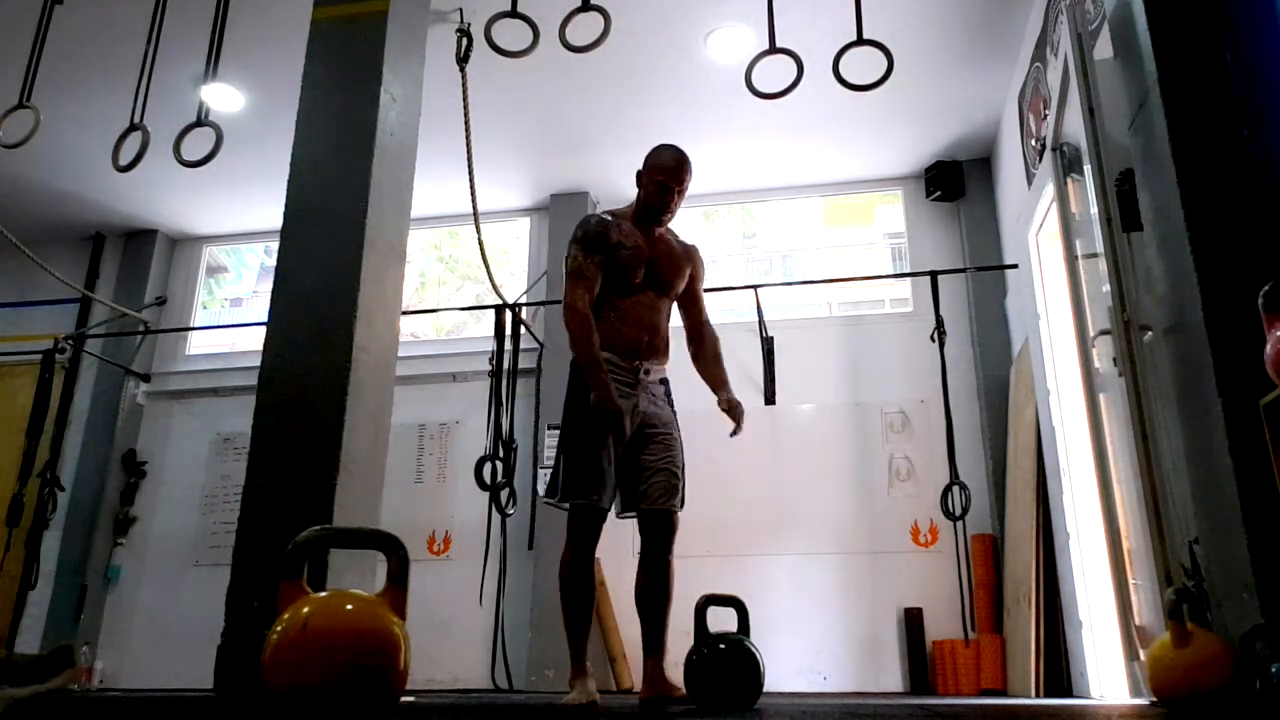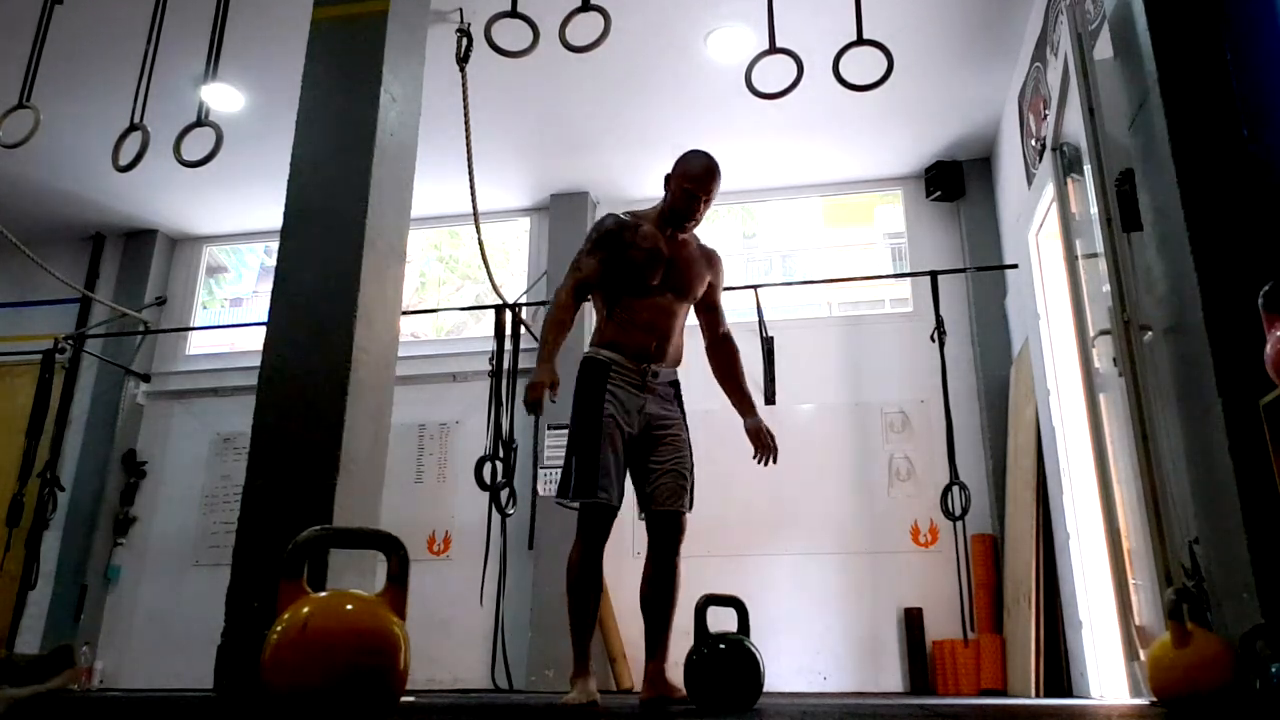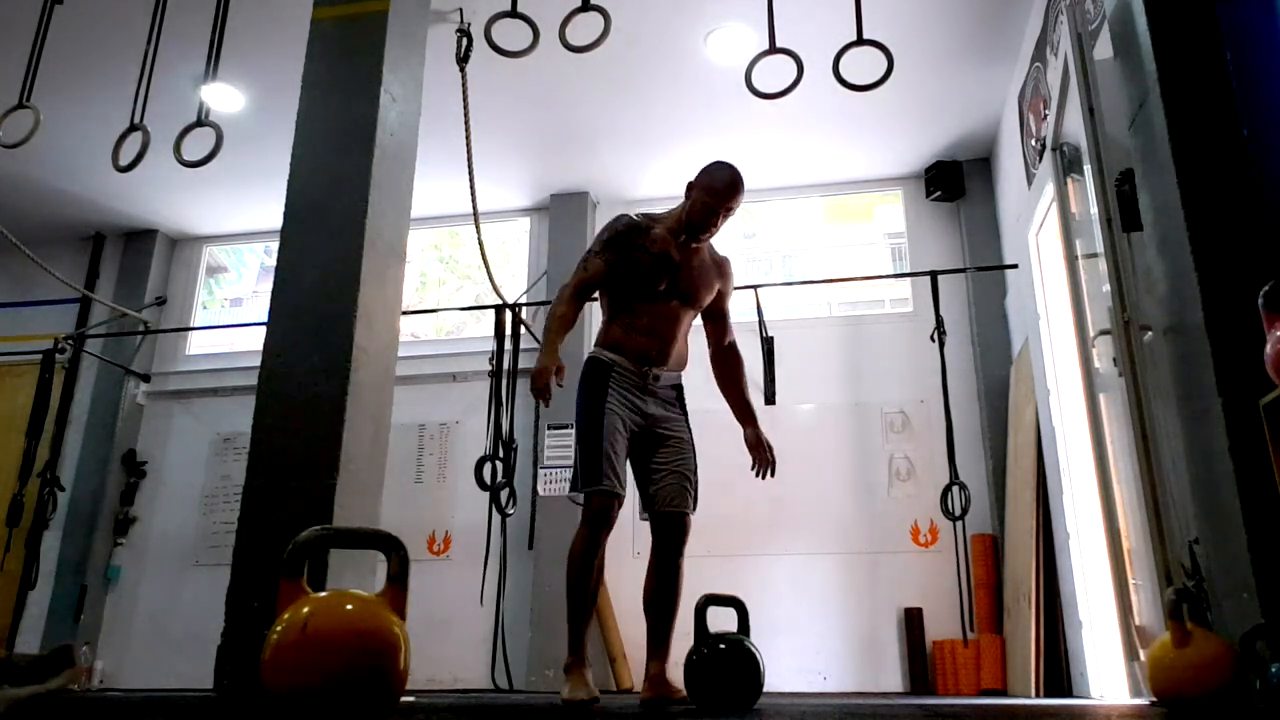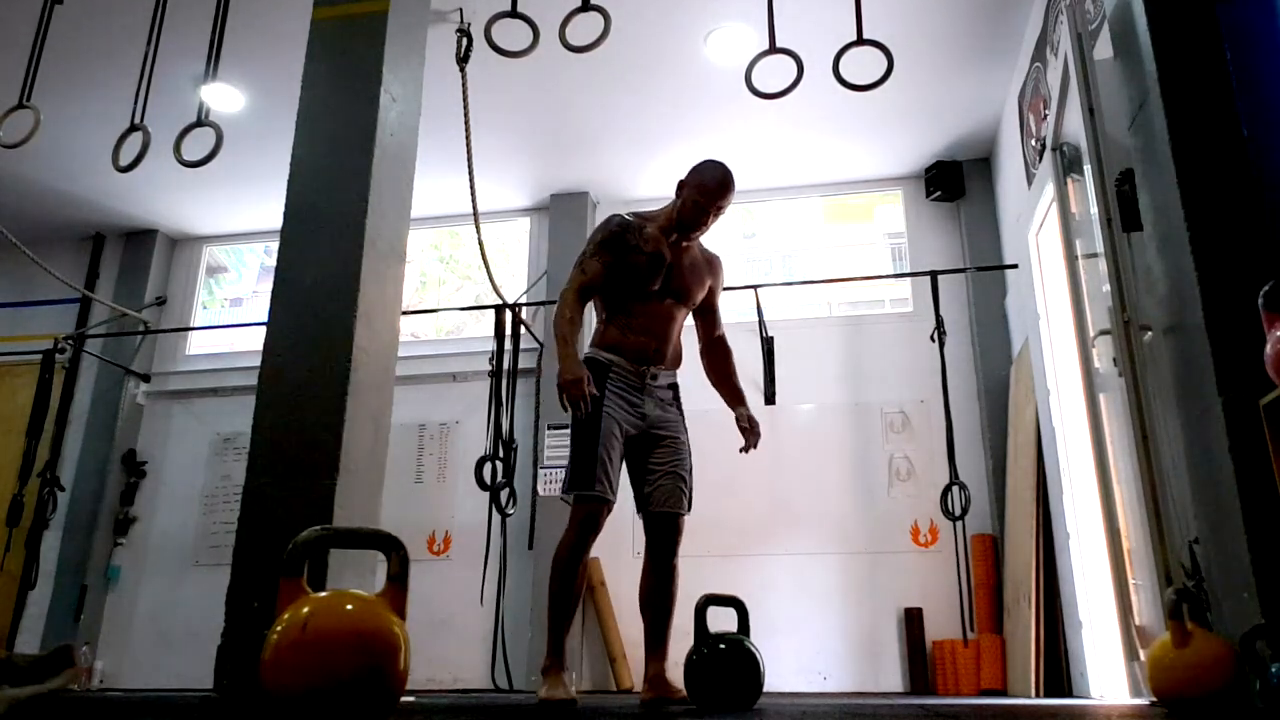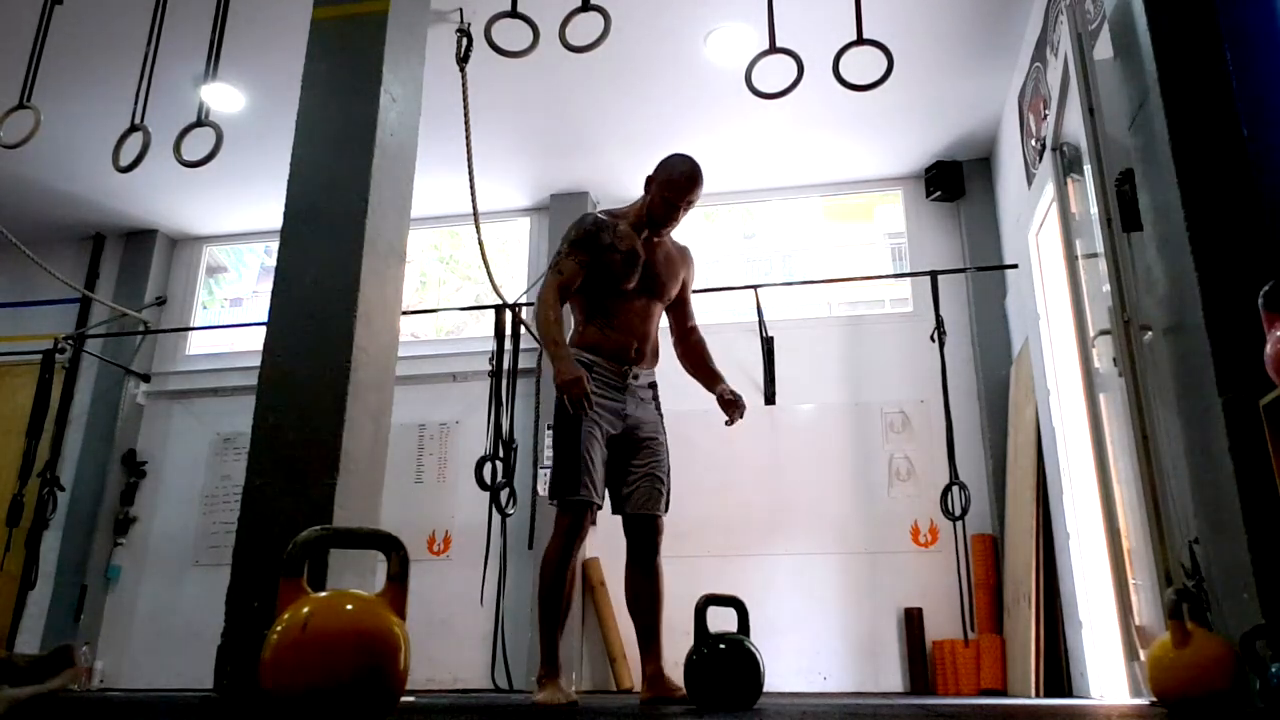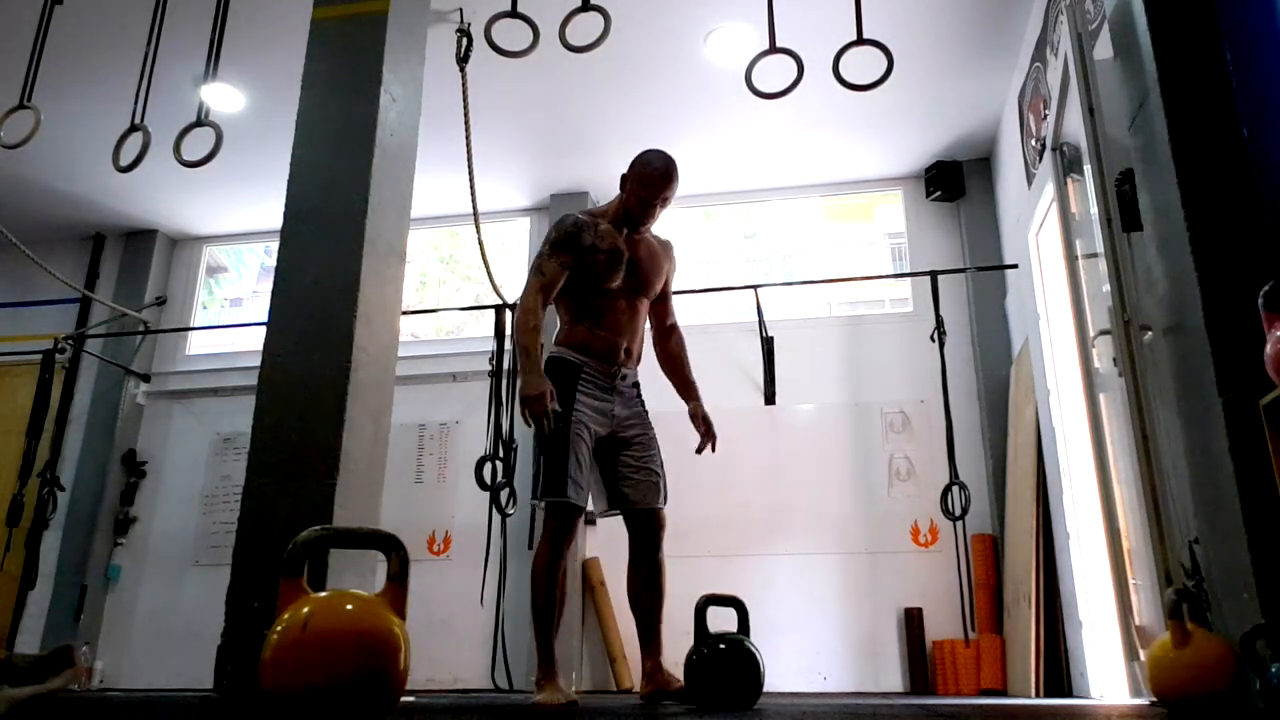
dt=0.2s
person 1, frame 1
left shoulder: (686, 255)
right shoulder: (599, 231)
left elbow: (698, 327)
right elbow: (579, 310)
left wrist: (722, 390)
right wrist: (602, 386)
left hip: (656, 390)
right hip: (600, 381)
left knee: (662, 526)
right knee: (586, 522)
left ankle: (654, 673)
right ankle: (580, 673)
person 1, frame 2
left shoulder: (707, 261)
right shoulder: (619, 231)
left elbow: (719, 340)
right elbow: (570, 295)
left wrist: (750, 413)
right wrist: (545, 362)
left hip: (665, 392)
right hip: (610, 376)
left knee: (670, 528)
right knee: (596, 518)
left ankle: (656, 674)
right ankle: (582, 671)
person 1, frame 3
left shoulder: (718, 269)
right shoulder: (630, 232)
left elbow: (723, 348)
right elbow: (573, 292)
left wrist: (750, 424)
right wrist: (549, 352)
left hip: (668, 395)
right hip: (612, 378)
left knee: (673, 529)
right knee: (600, 510)
left ankle: (656, 674)
right ankle: (575, 663)
person 1, frame 4
left shoulder: (708, 265)
right shoulder: (623, 231)
left elbow: (712, 340)
right elbow: (573, 295)
left wrist: (739, 404)
right wrist: (569, 360)
left hip: (664, 396)
right hip: (608, 381)
left knee: (667, 532)
right knee: (588, 516)
left ankle: (656, 675)
right ankle: (553, 666)
person 1, frame 5
left shoulder: (680, 258)
right shoulder: (596, 230)
left elbow: (685, 332)
right elbow: (550, 297)
left wrist: (719, 385)
right wrist: (561, 359)
left hip: (643, 395)
right hip: (590, 383)
left knee: (647, 534)
right knee: (573, 522)
left ankle: (654, 675)
right ankle: (549, 674)
person 1, frame 6
left shoulder: (662, 252)
right shoulder: (577, 230)
left elbow: (666, 330)
right elbow: (532, 300)
left wrist: (693, 400)
right wrist: (532, 371)
left hip: (628, 393)
right hip: (574, 380)
left knee: (650, 524)
right knee: (561, 524)
left ankle: (653, 669)
right ankle: (547, 675)
